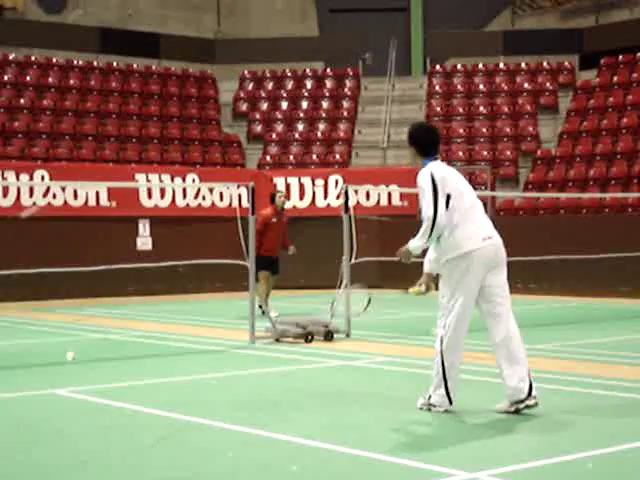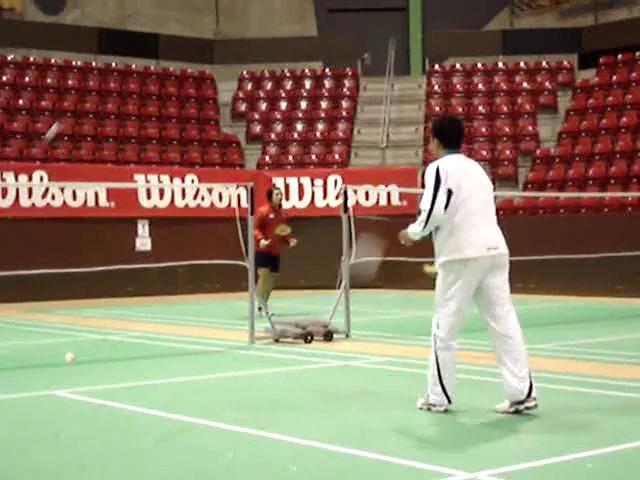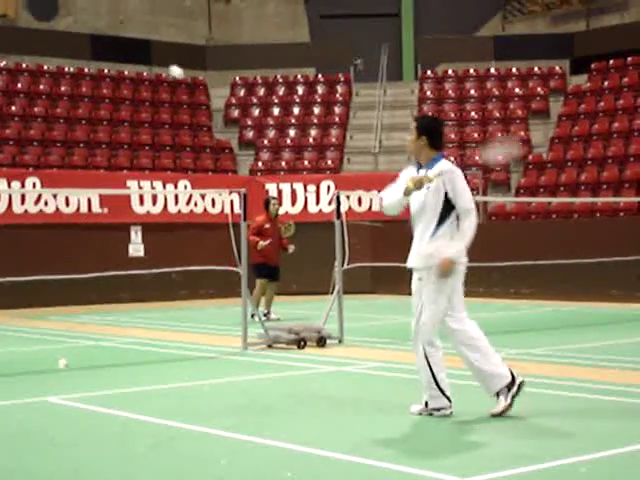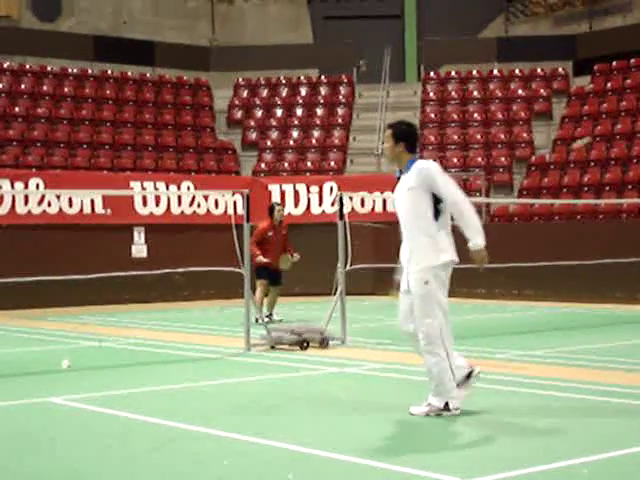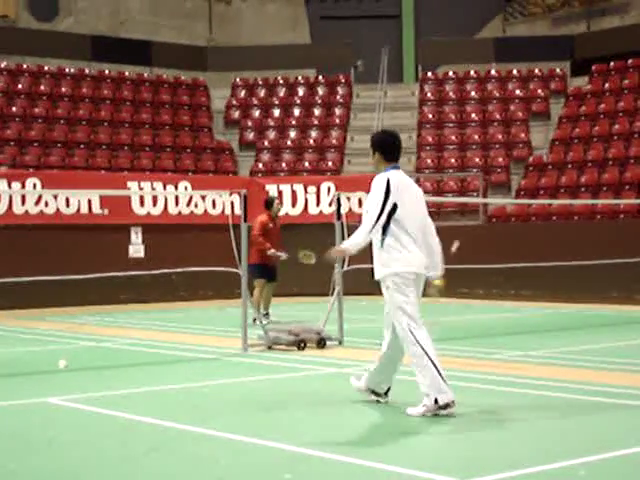
dt=0.4s
person 1, frame 1
left shoulder: (428, 174)
right shoulder: (447, 172)
left elbow: (437, 221)
left wrist: (413, 247)
right wrist: (431, 268)
left hip: (465, 254)
right hip: (491, 245)
left knee: (451, 326)
right knee: (502, 322)
left ankle: (440, 396)
right ankle: (522, 392)
person 1, frame 2
left shoulder: (438, 168)
right shoulder: (476, 168)
left elbow: (432, 213)
left wrist: (411, 232)
right wrist: (441, 249)
left hip: (461, 256)
right hip: (495, 251)
left knee: (444, 328)
right knee: (504, 323)
left ankle: (438, 396)
right ankle: (522, 392)
person 1, frame 3
left shoulder: (448, 171)
right shoulder: (412, 173)
left elbow: (469, 216)
right elbow: (388, 204)
left wrist: (453, 255)
right wrist: (408, 188)
left hip: (439, 262)
right hip: (427, 261)
left knee: (424, 332)
right knee: (459, 326)
left ankle: (438, 400)
right ankle: (504, 381)
person 1, frame 4
left shoulder: (426, 169)
right shoulder: (402, 183)
left elbow: (460, 203)
left wrist: (477, 242)
right wrist: (402, 273)
left hip: (431, 263)
right hip: (415, 265)
left knee: (431, 330)
right knee: (411, 323)
left ankle: (446, 399)
right ankle: (458, 371)
person 1, frame 5
left shoulder: (384, 181)
right shoulder: (411, 185)
left elbow: (373, 221)
right elbow: (430, 232)
left wrist: (347, 247)
right wrist: (436, 271)
left hip: (398, 269)
right hip: (414, 267)
left knee: (410, 330)
right knee: (395, 329)
left ankle: (439, 396)
right ankle: (377, 384)
person 2, frame 1
left shoulder: (283, 216)
right shoulder: (265, 214)
right elbow: (256, 232)
left wrist: (288, 246)
right wrist: (254, 251)
left hip: (274, 254)
right hip: (262, 253)
left knee: (272, 279)
right knee: (264, 279)
left ankle: (262, 303)
right ankle: (266, 309)
person 2, frame 2
left shoulder: (281, 213)
right shoulder: (263, 211)
right elbow: (254, 228)
left wrist: (289, 240)
right wrist: (260, 239)
left hip: (275, 251)
right hip: (263, 250)
left knee: (273, 277)
right knee: (263, 276)
left ankle: (264, 302)
right ankle: (261, 305)
person 2, frame 3
left shoulder: (278, 222)
right shoulder: (259, 221)
right elbow: (250, 235)
left wrist: (287, 246)
right wrist: (258, 242)
left hip: (274, 261)
right hip: (261, 260)
left knee: (273, 285)
right knee: (261, 285)
left ankle: (267, 311)
right ankle: (255, 312)
person 2, frame 4
left shoulder: (283, 227)
right shoulder: (263, 227)
left elbow: (285, 244)
right elbow: (253, 243)
left wrist: (292, 254)
right wrist: (258, 256)
left hip: (275, 264)
right hip: (262, 264)
left knee: (275, 289)
right knee: (262, 286)
left ankle: (269, 313)
right ankle: (259, 315)
person 2, frame 5
left shoulder: (275, 221)
right shoulder: (262, 220)
right elbow: (256, 237)
left wrist: (280, 252)
right wrist: (268, 248)
left hip: (271, 260)
right hip: (259, 260)
left knee: (270, 285)
right knee: (260, 285)
left ankle: (265, 313)
right ankle: (257, 316)
